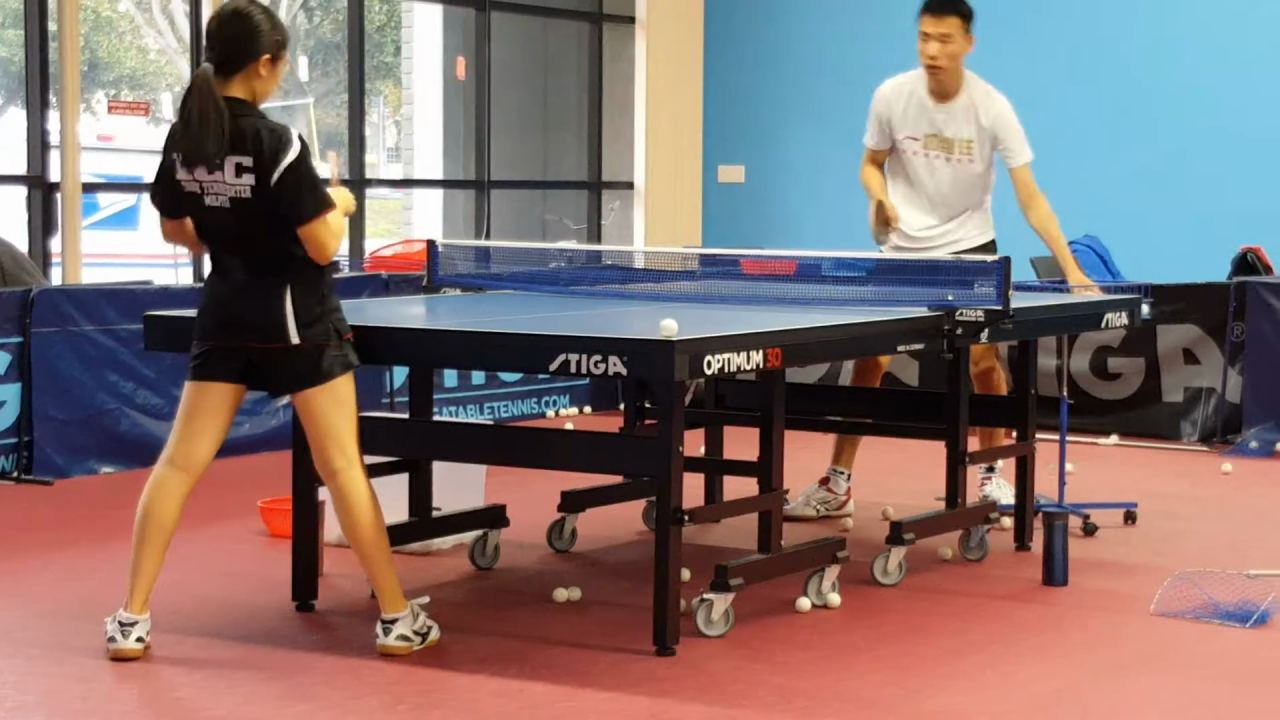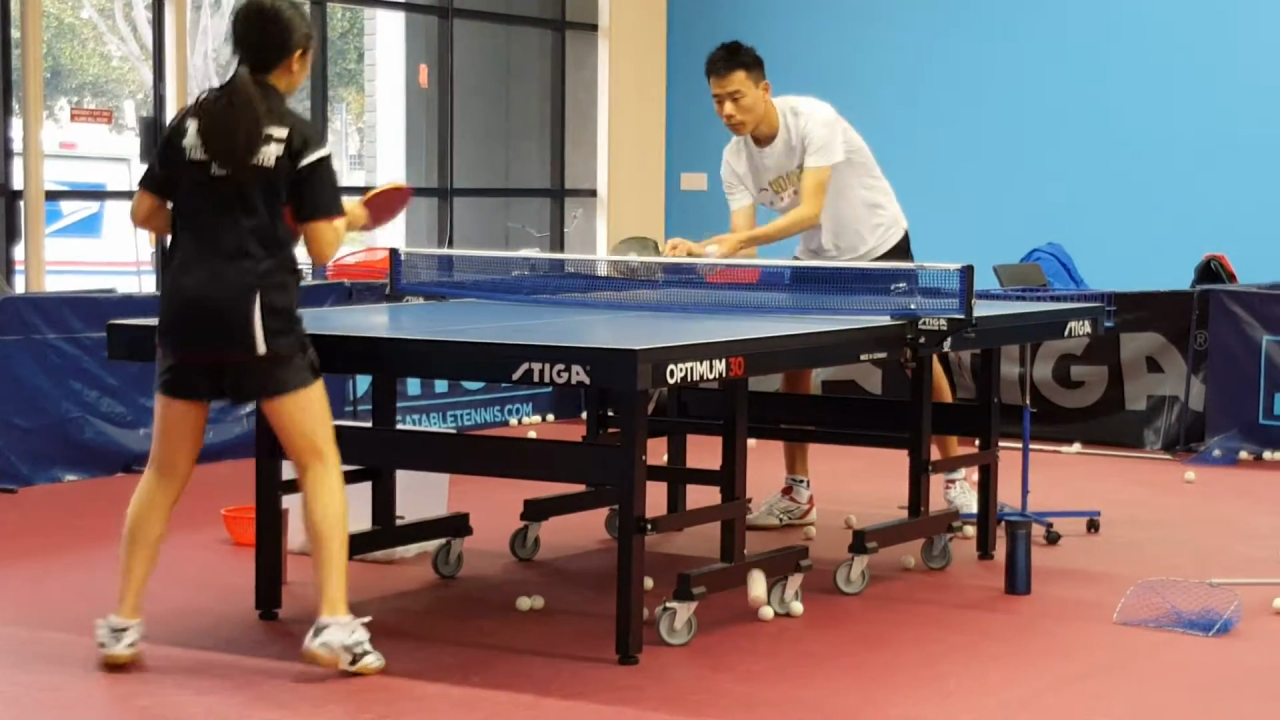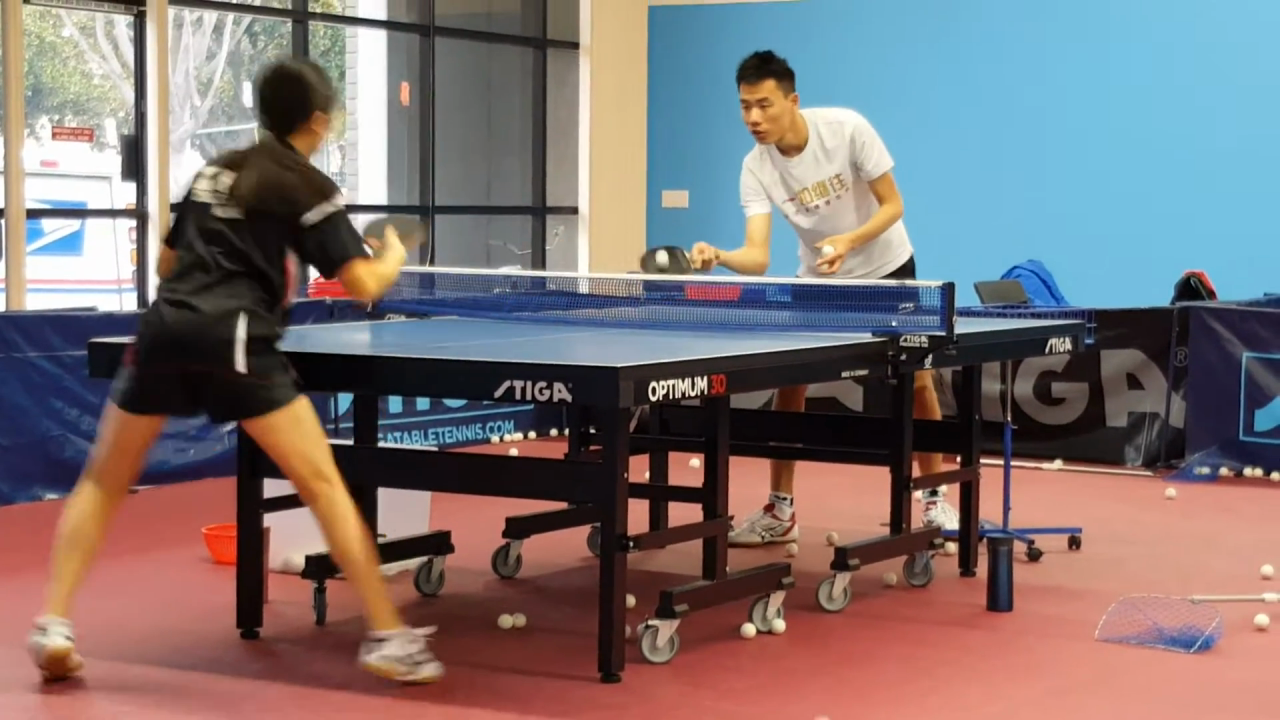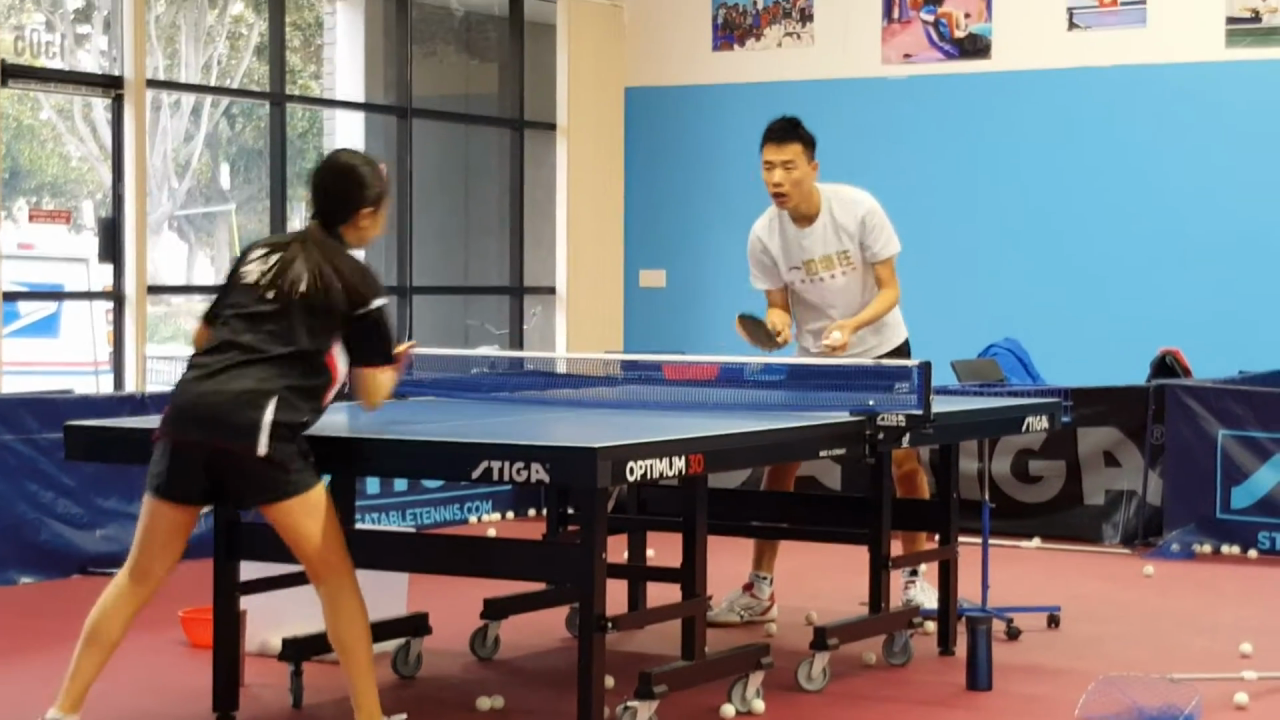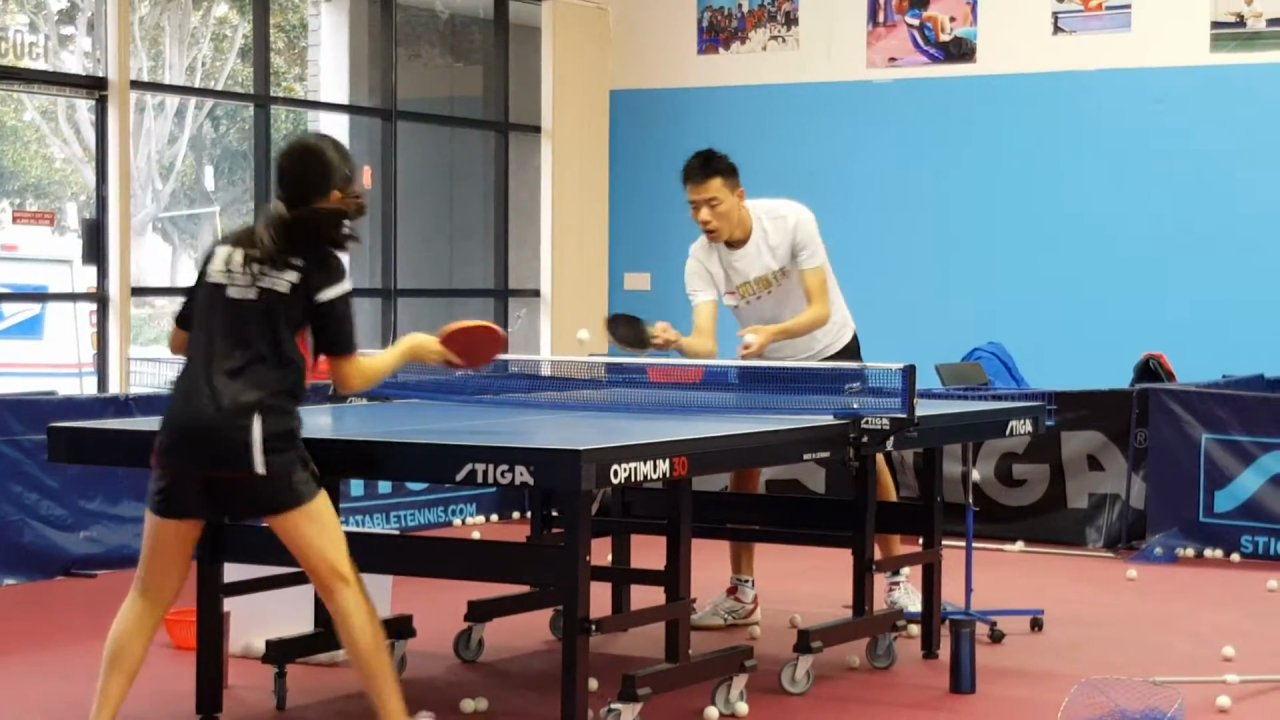
dt=1s
person 1, frame 1
left shoulder: (184, 139)
right shoulder: (276, 142)
left elbow: (176, 230)
right elbow: (324, 247)
right wrist: (338, 205)
left hip: (223, 315)
right hip: (296, 317)
left knee: (178, 463)
right knee: (341, 467)
left ankle: (130, 620)
right ankle: (397, 618)
person 1, frame 2
left shoulder: (191, 121)
right shoulder: (299, 136)
left elbow: (145, 213)
right elbow: (322, 249)
right wrist: (349, 217)
left hip: (185, 312)
right hip: (256, 316)
left knee: (166, 471)
right knee: (321, 464)
left ankle: (121, 624)
right ankle: (334, 624)
person 1, frame 3
left shoulder: (213, 172)
right shoulder: (309, 189)
right elbow: (364, 283)
right wrist: (395, 254)
left hip: (163, 333)
right hip: (237, 342)
left knee: (103, 482)
right knee: (324, 486)
left ankle: (55, 625)
right ankle: (388, 637)
person 1, frame 4
left shoulder: (257, 256)
right shoulder: (356, 283)
right elbow: (372, 393)
right wrist: (390, 370)
left hip: (189, 415)
right hip: (257, 428)
left knee: (141, 574)
right knee: (333, 573)
person 1, frame 5
left shoulder: (223, 250)
right shoulder: (323, 267)
left elbow: (180, 341)
right elbow: (349, 380)
right wrist: (409, 349)
left hip: (185, 431)
right hip: (259, 437)
left knee: (152, 590)
right knee: (340, 582)
person 2, frame 1
left shoulder: (992, 108)
right shoulder: (891, 96)
left elbow: (1030, 198)
left wrist: (1070, 268)
right wrist: (881, 200)
left hip: (969, 246)
right hip: (902, 249)
left knee: (984, 360)
right knee: (869, 362)
left ankle: (991, 475)
right ankle: (837, 483)
person 2, frame 2
left shoulder: (814, 118)
right shoulder: (735, 158)
left elbow: (811, 211)
right elbow: (744, 240)
left wrist: (735, 242)
right wrist: (699, 249)
left hip: (879, 246)
right hip: (818, 258)
right knee: (793, 363)
left ankle: (955, 476)
right ankle: (797, 492)
person 2, frame 3
left shoulder: (848, 128)
right shoulder: (756, 168)
left elbow: (893, 205)
right elbow: (757, 254)
left wrist: (849, 240)
right wrist: (717, 256)
left hip: (886, 269)
right hip: (819, 280)
left knee: (916, 381)
right knee: (789, 381)
left ankle: (933, 498)
right ankle: (780, 509)
person 2, frame 4
left shoulder: (859, 207)
right shoulder: (763, 235)
left elbow: (891, 290)
right elbow: (779, 306)
left wrist: (850, 325)
right wrist: (776, 324)
left hip: (880, 348)
right hip: (814, 358)
left knee: (906, 460)
right knee: (780, 462)
left ankle: (915, 578)
right ankle: (760, 588)
person 2, frame 5
left shoulder: (792, 219)
right shoulder: (702, 259)
left elbow: (821, 310)
right elbow: (705, 342)
left wrist: (771, 332)
right wrist: (675, 339)
left hip: (830, 350)
right hip: (768, 366)
left knee: (867, 459)
right knee: (742, 466)
left ankle: (896, 579)
right ankle: (742, 592)
